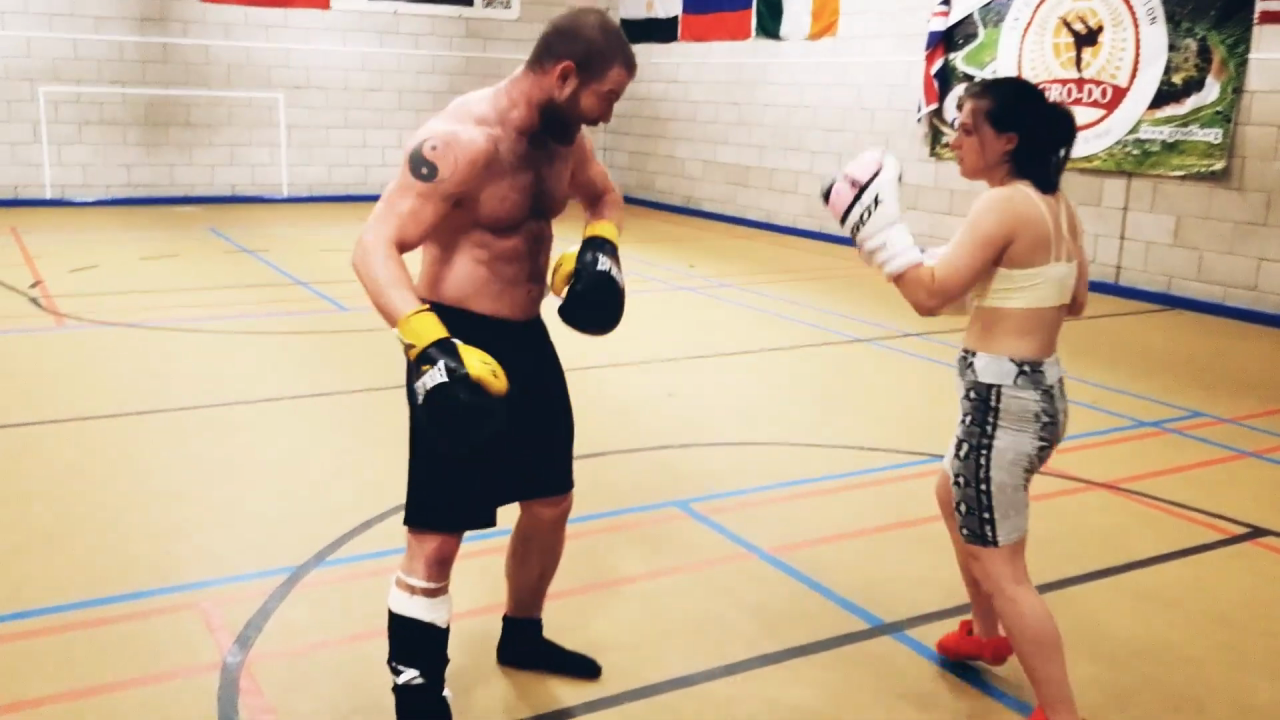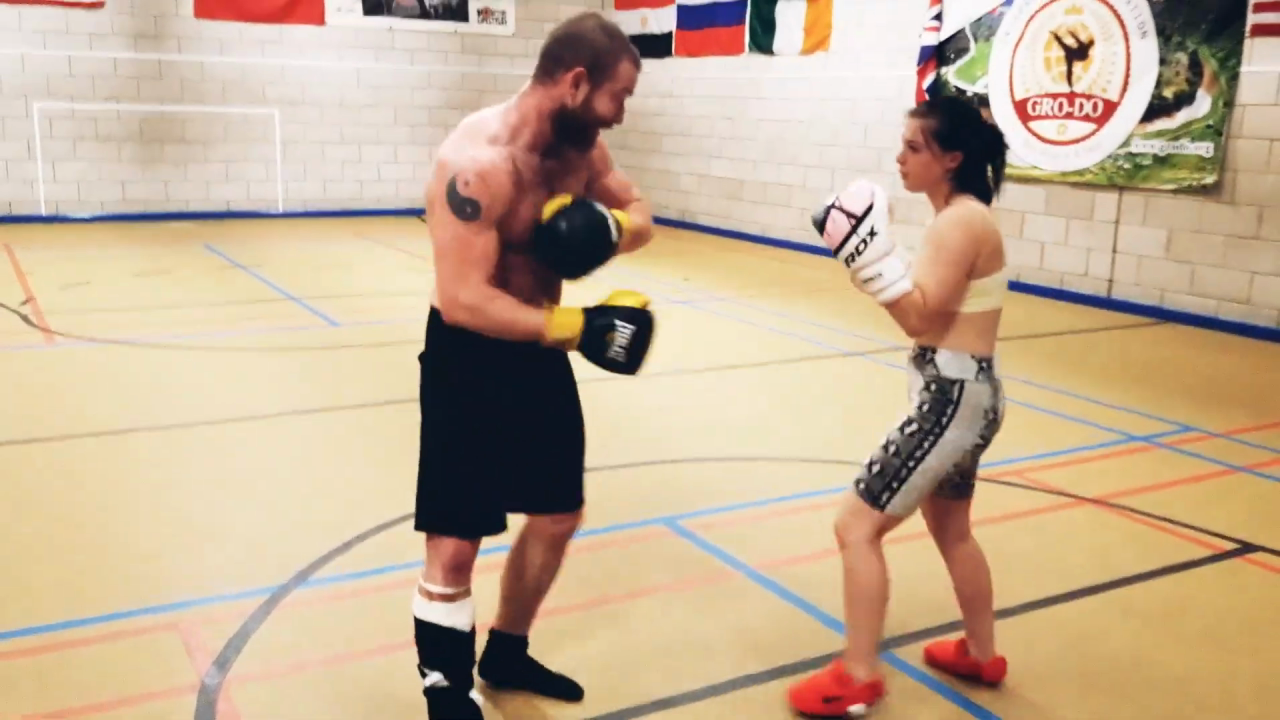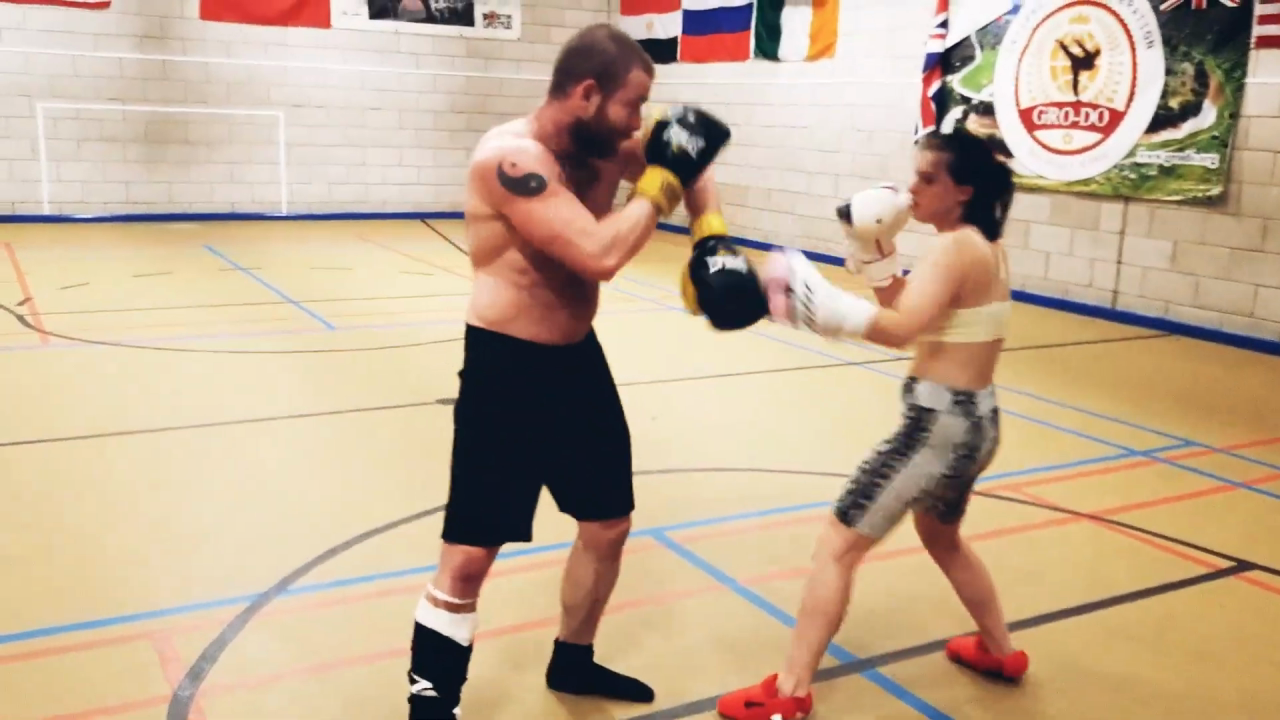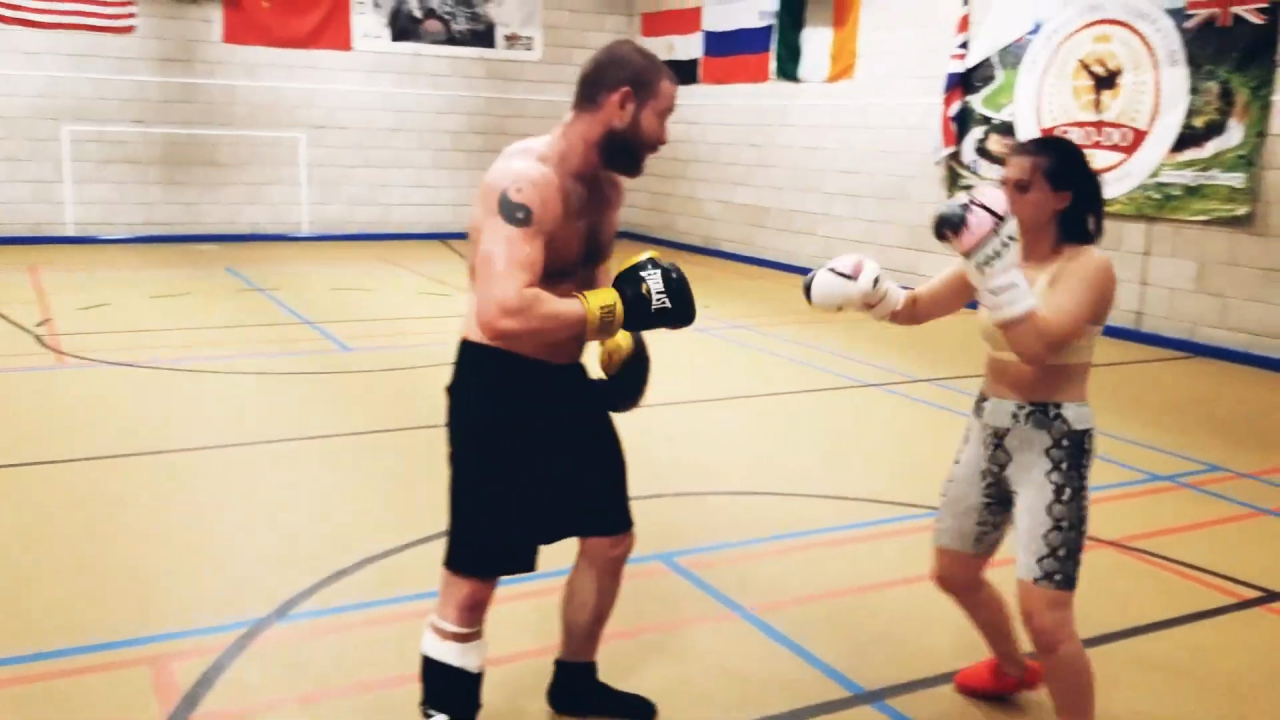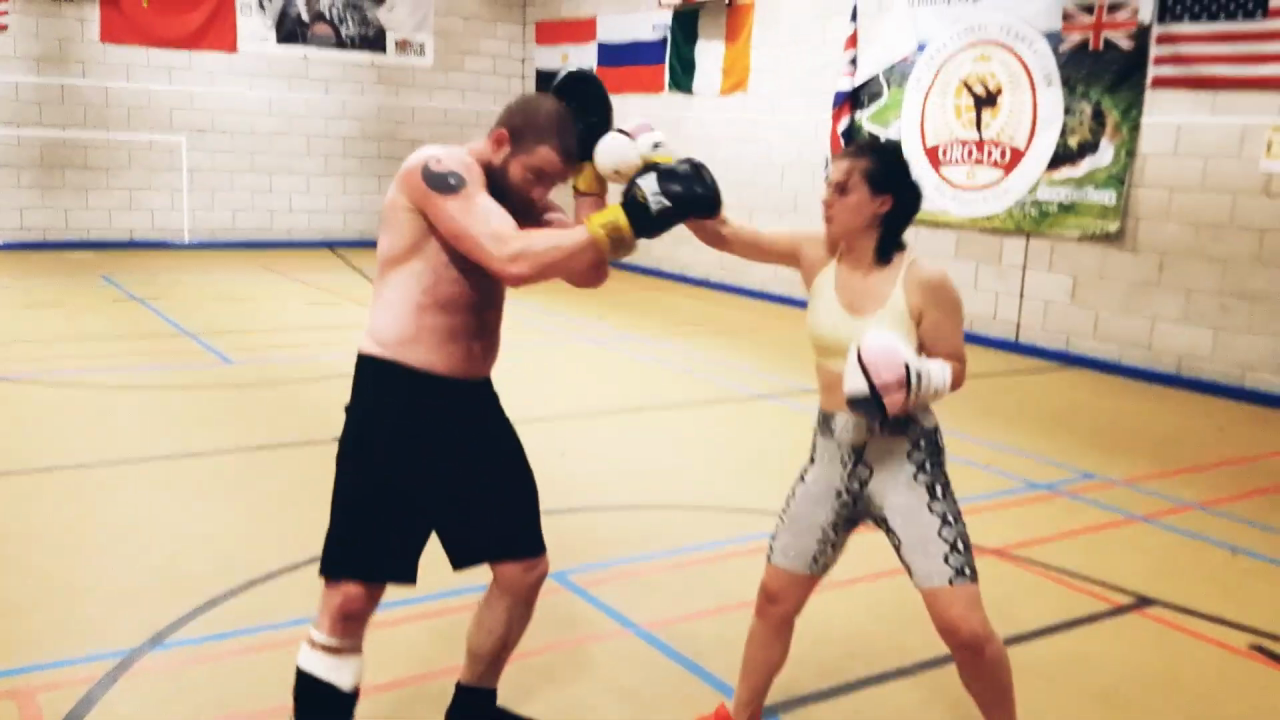
dt=0.5s
person 1, frame 1
left shoulder: (564, 135)
right shoulder: (461, 139)
left elbow: (603, 195)
right elbow: (373, 250)
left wrist: (599, 246)
right wrist: (430, 344)
left hip: (529, 338)
right hip: (457, 348)
left knee: (550, 505)
right knee: (436, 540)
left ankle: (522, 635)
person 1, frame 2
left shoulder: (577, 140)
right shoulder: (479, 160)
left elbow: (639, 223)
right elbow: (466, 302)
left wrist: (610, 224)
right wrist: (580, 328)
left hip: (539, 353)
right hip: (467, 359)
left knee: (557, 516)
right knee: (453, 544)
left ankle: (507, 653)
person 1, frame 3
left shoulder: (610, 141)
right shoulder: (508, 159)
left elbow: (695, 165)
right elbow: (599, 256)
left wrist: (712, 237)
right wrist: (662, 177)
left hip: (578, 360)
right hip: (504, 370)
left knee: (609, 525)
right knee: (469, 555)
left ankle: (572, 660)
person 1, frame 4
left shoulder: (605, 186)
right shoulder: (528, 180)
right elbow: (503, 313)
left wrist: (614, 331)
right wrist: (617, 306)
left hip: (567, 383)
right hip: (498, 389)
left knee: (609, 540)
right knee: (474, 580)
person 1, frame 5
left shoulder: (522, 208)
right shoulder: (438, 169)
left elbow: (588, 273)
right elbow: (512, 261)
left wrist: (590, 173)
right wrist: (626, 216)
left hip: (472, 402)
right hip: (396, 400)
left knee: (524, 569)
right knee: (351, 596)
person 2, frame 1
left shoulder: (1003, 207)
right shoulder: (1056, 206)
left elbow: (927, 295)
right elbow: (1075, 301)
left wrist: (873, 219)
left hip: (1001, 400)
right hip: (1038, 392)
left knee: (999, 572)
right knee: (952, 497)
right ankle: (986, 633)
person 2, frame 2
left shoulder: (956, 221)
right shoulder: (972, 214)
left elbow: (920, 319)
left wrist: (867, 250)
right wrist: (869, 249)
left hip: (953, 397)
right hip: (974, 393)
left knee: (857, 528)
right knee: (947, 523)
right ankle: (979, 653)
person 2, frame 3
left shoulder: (955, 251)
right shoulder: (981, 246)
left elbow: (900, 329)
right elbow: (900, 302)
left wrist: (811, 300)
right wrist: (872, 247)
left hip: (936, 423)
right hip: (974, 421)
left knee: (835, 549)
right knee: (939, 534)
right ankle: (999, 649)
person 2, frame 4
left shoulder: (1090, 267)
right shoulder: (997, 254)
left elbow: (1035, 345)
right elbow: (912, 310)
left wrist: (994, 260)
right wrist: (869, 291)
left hip: (1053, 444)
right hip: (989, 429)
left knee: (1046, 615)
right knee: (954, 573)
right ankle: (1015, 665)
person 2, frame 5
left shoulder: (924, 280)
right shoulder: (815, 255)
left elbow: (956, 369)
right elbow: (724, 234)
left wrist: (912, 379)
left hip: (905, 456)
right hip: (833, 450)
left knee: (964, 626)
right knee: (775, 598)
